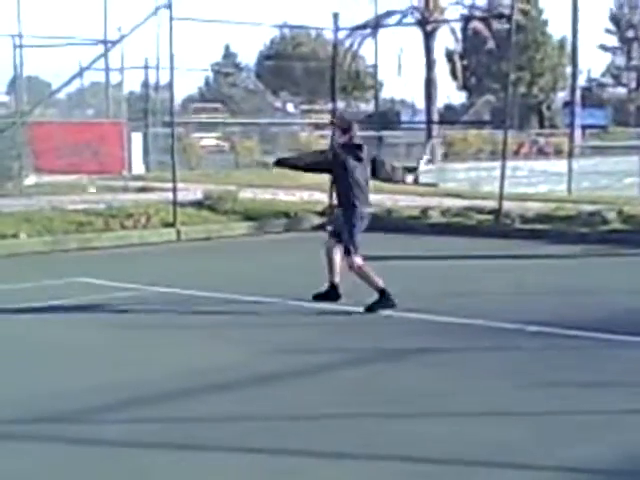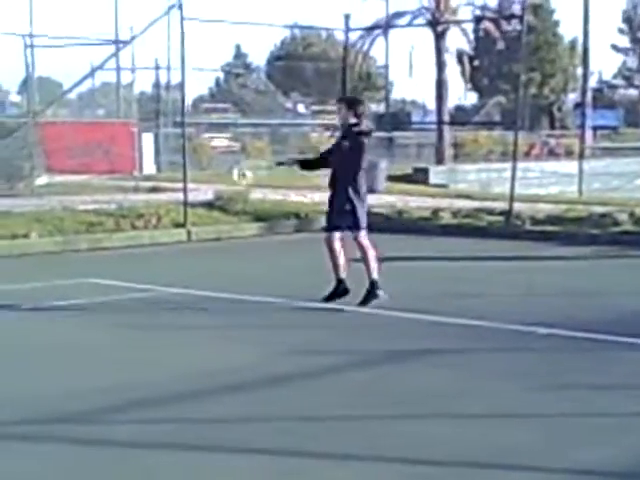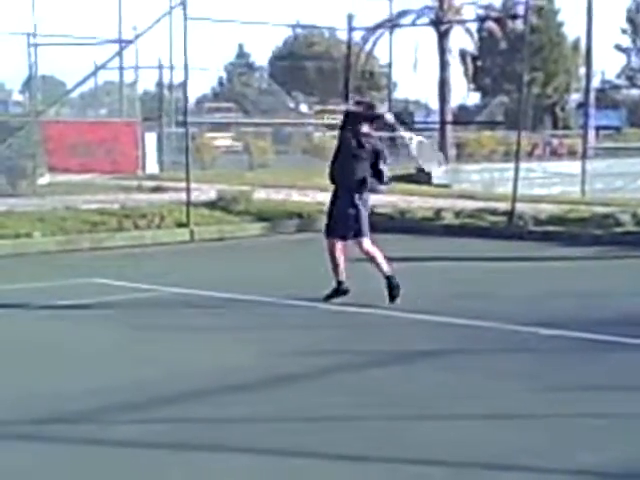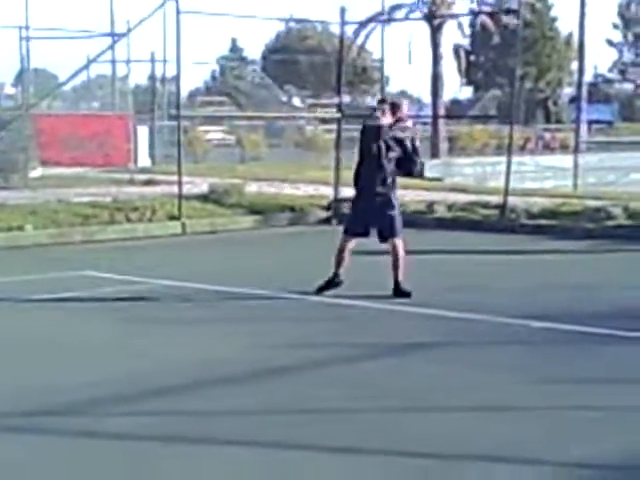
dt=0.3s
person 1, frame 1
left shoulder: (339, 152)
right shoulder: (361, 152)
left elbow: (311, 164)
left wrist: (275, 162)
left hip: (354, 213)
right hip: (361, 210)
left knee: (353, 261)
right knee: (333, 244)
left ankle: (385, 296)
right ankle: (333, 289)
person 1, frame 2
left shoulder: (359, 132)
right shoulder: (344, 136)
left elbow: (364, 132)
right elbow: (324, 159)
right wrist: (299, 162)
left hip: (351, 191)
right hip: (338, 193)
left knee: (360, 238)
right knee: (332, 239)
left ankle: (374, 285)
right ankle: (341, 284)
person 1, frame 3
left shoulder: (375, 145)
right shoulder: (347, 131)
left elbow: (380, 178)
right elbow: (350, 116)
left wrist: (381, 172)
right wrist: (380, 115)
left hip: (357, 197)
right hip: (338, 195)
left knee: (365, 245)
right knee: (333, 244)
left ankle: (390, 280)
right ankle: (340, 285)
person 1, frame 4
left shoulder: (399, 141)
right shoulder: (368, 132)
left elbow: (409, 168)
right elbow: (375, 130)
left wrist: (413, 145)
right wrist: (397, 127)
left hip: (385, 198)
right hip: (364, 196)
left knee: (396, 244)
right knee: (346, 243)
left ankle: (398, 285)
right ankle: (336, 277)
